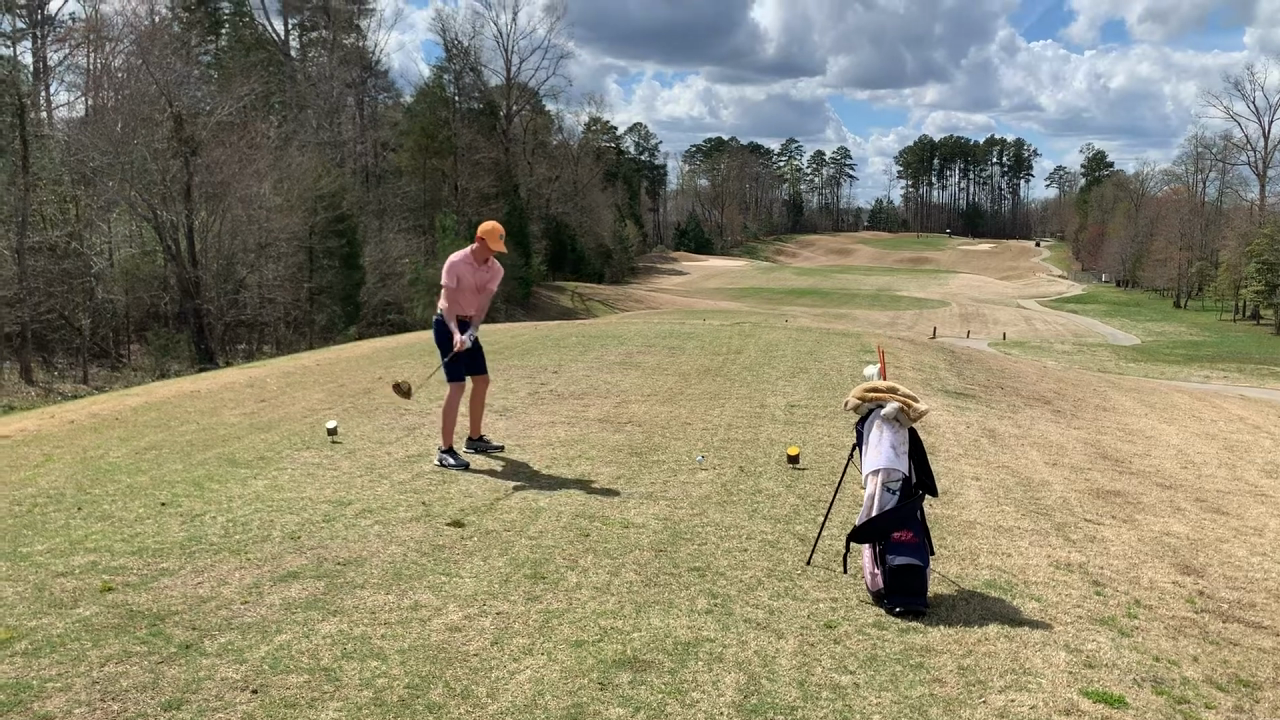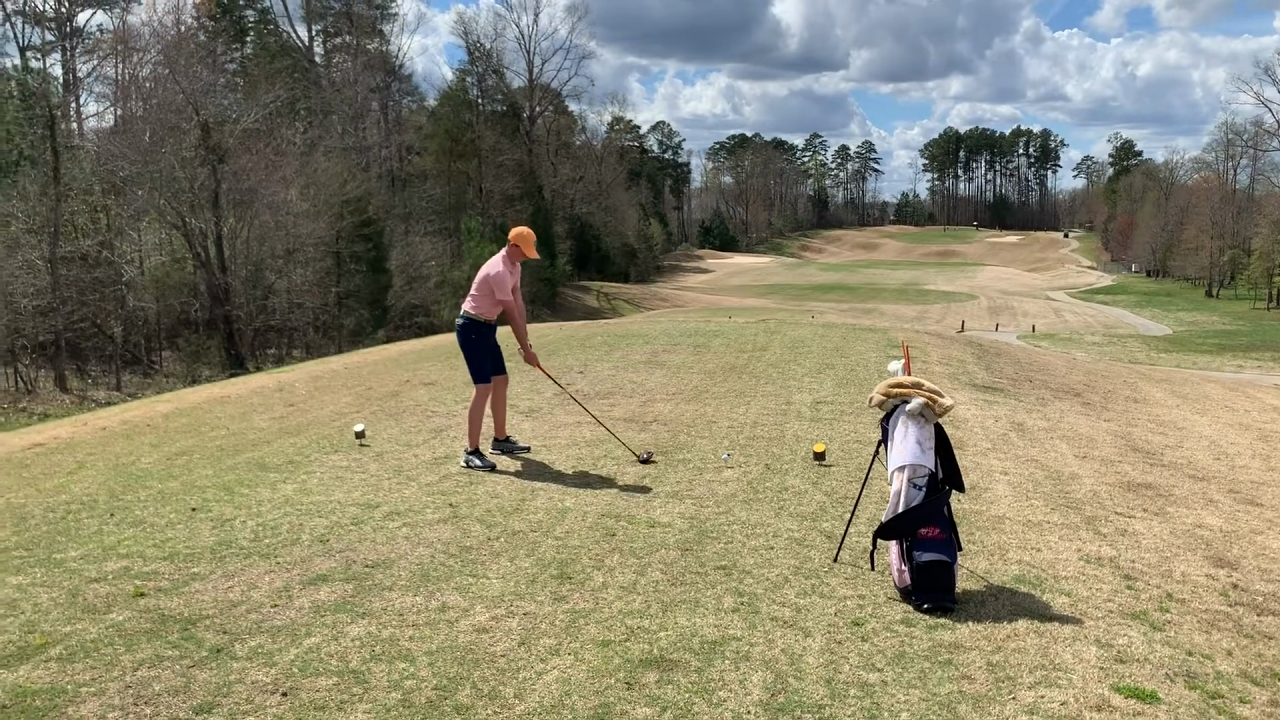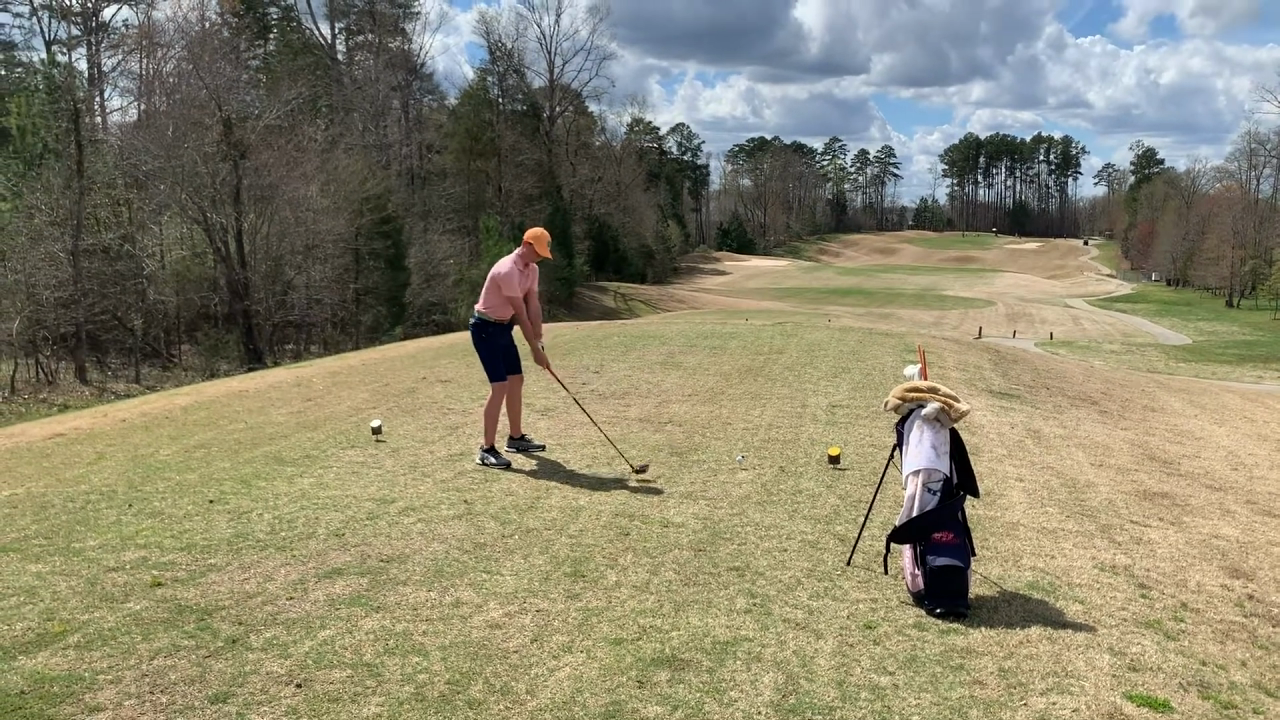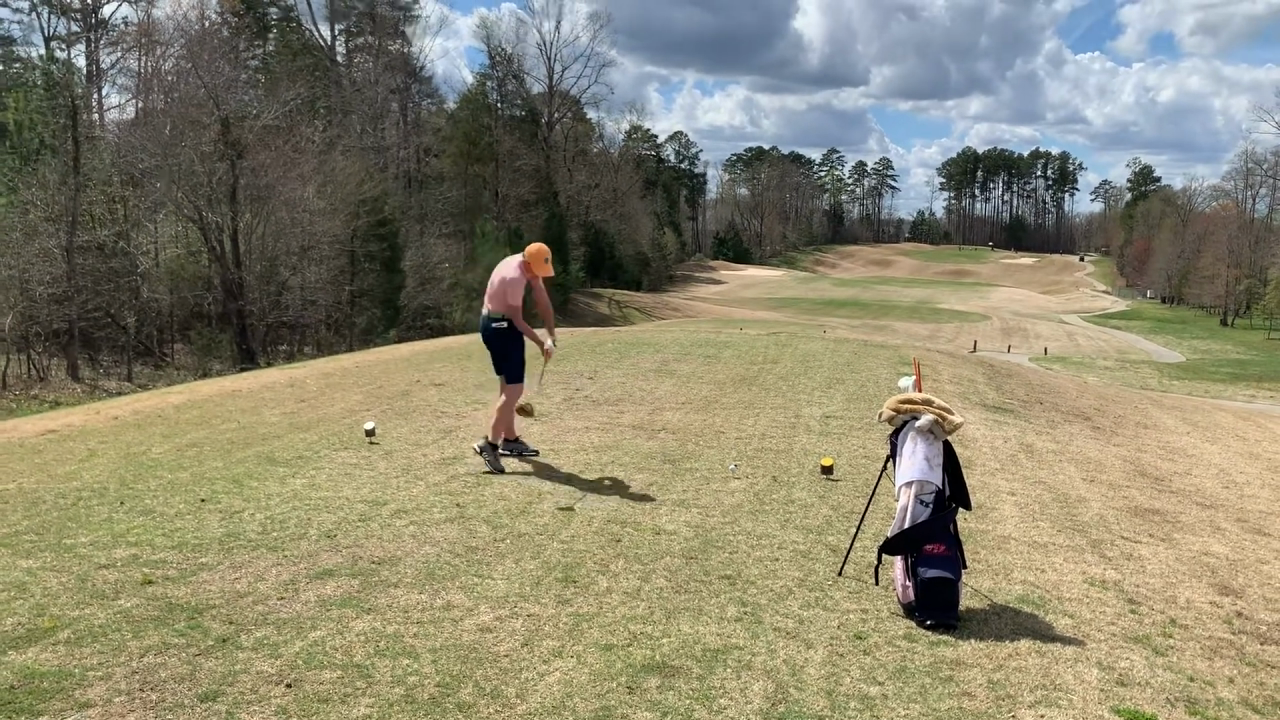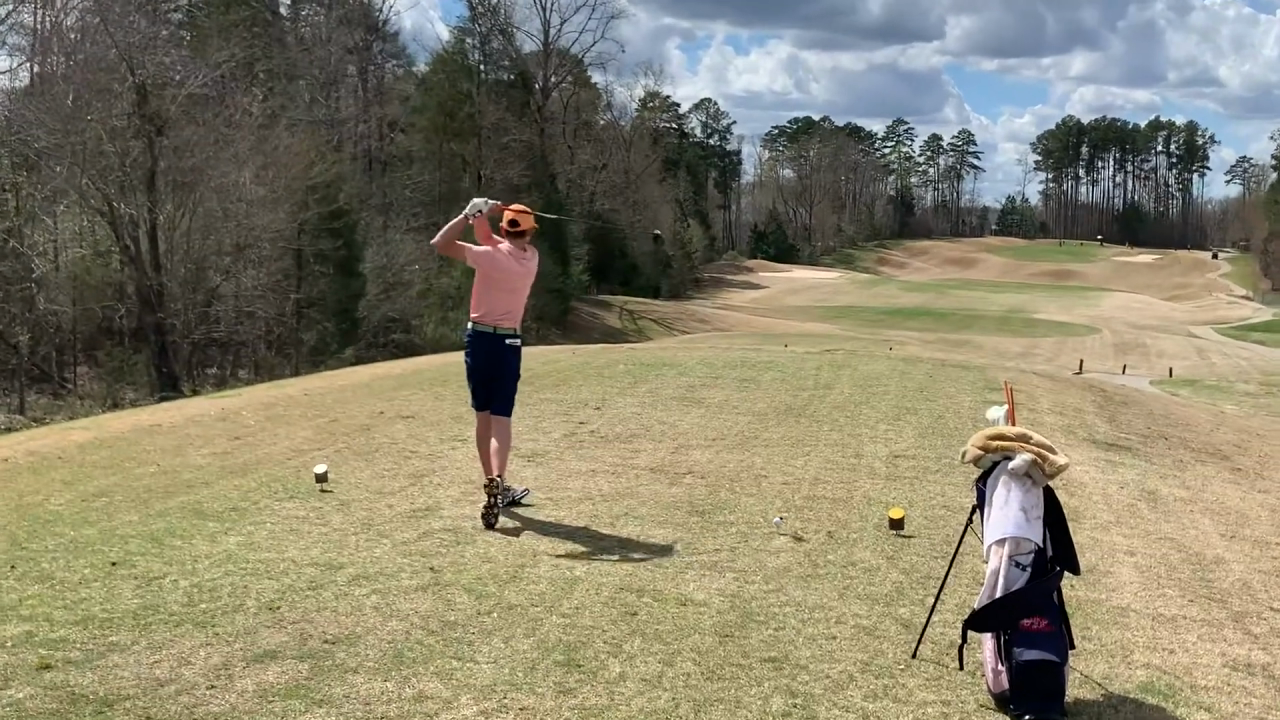
dt=1s
person 1, frame 1
left shoulder: (496, 269)
right shoulder: (455, 262)
left elbow: (482, 305)
right elbow: (448, 302)
left wrist: (471, 334)
right wrist: (455, 333)
left hip: (469, 326)
right hip: (448, 325)
left knee: (482, 382)
right knee: (457, 385)
left ankle: (475, 438)
right ankle: (445, 450)
person 1, frame 2
left shoulder: (514, 268)
right shoulder: (499, 272)
left elbow: (519, 306)
right elbow: (512, 315)
left wrist: (526, 343)
right wrist: (526, 350)
left hip: (486, 328)
right hip: (472, 328)
left knee: (501, 381)
right knee: (484, 388)
left ankle: (500, 439)
right ankle: (471, 452)
person 1, frame 3
left shoulder: (532, 270)
right shoulder: (507, 269)
left elbow: (534, 307)
right elbow: (519, 313)
left wrist: (539, 342)
right wrist: (537, 350)
left hip: (504, 327)
right hip: (485, 328)
left knee: (515, 381)
right knee: (500, 386)
left ankle: (515, 437)
right ankle: (486, 449)
person 1, frame 4
left shoulder: (522, 259)
right shoulder: (515, 277)
left elbow: (542, 300)
right elbow: (517, 319)
left wrist: (551, 334)
right wrist: (540, 341)
left hip: (492, 326)
right hip: (503, 329)
left knee: (509, 385)
right knee: (514, 389)
left ankle: (509, 439)
right ankle: (491, 443)
person 1, frame 5
left shoulder: (491, 257)
right shoulder: (532, 257)
left elbow: (440, 245)
right elbow: (485, 238)
left wrist: (469, 214)
right wrist: (480, 216)
left hip: (479, 339)
right hip: (508, 343)
left knee: (484, 417)
right knee: (501, 418)
